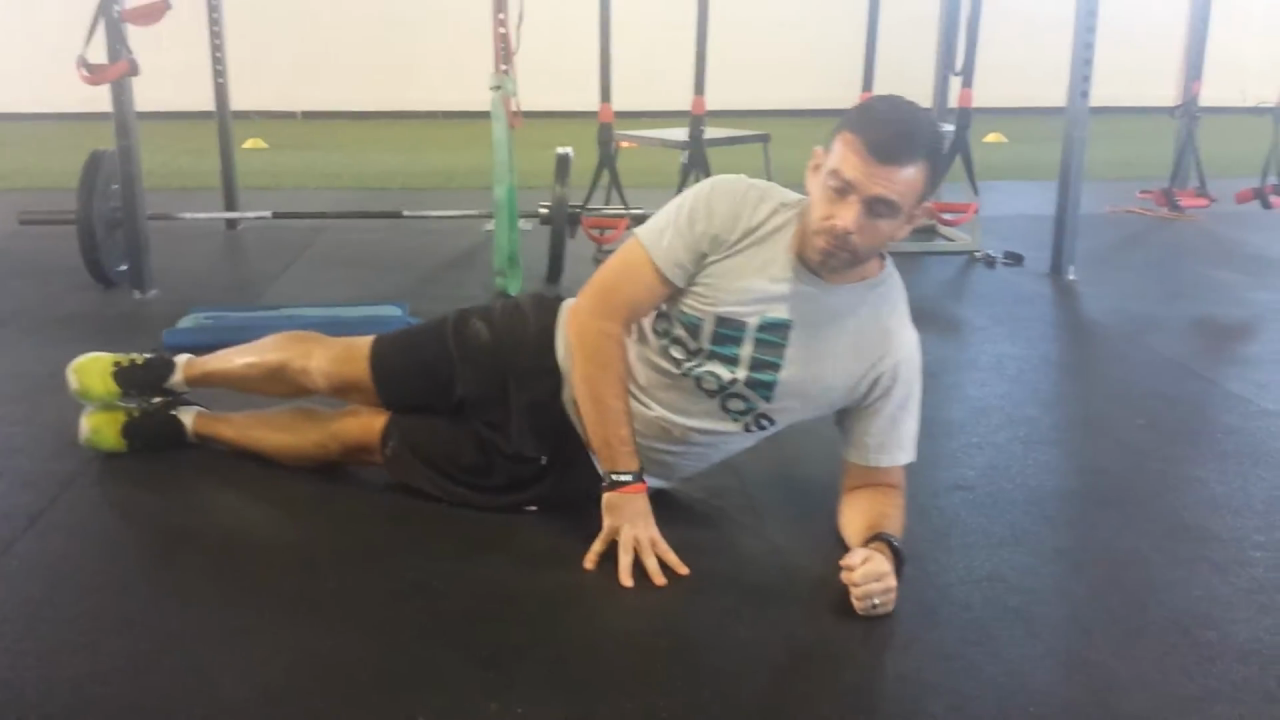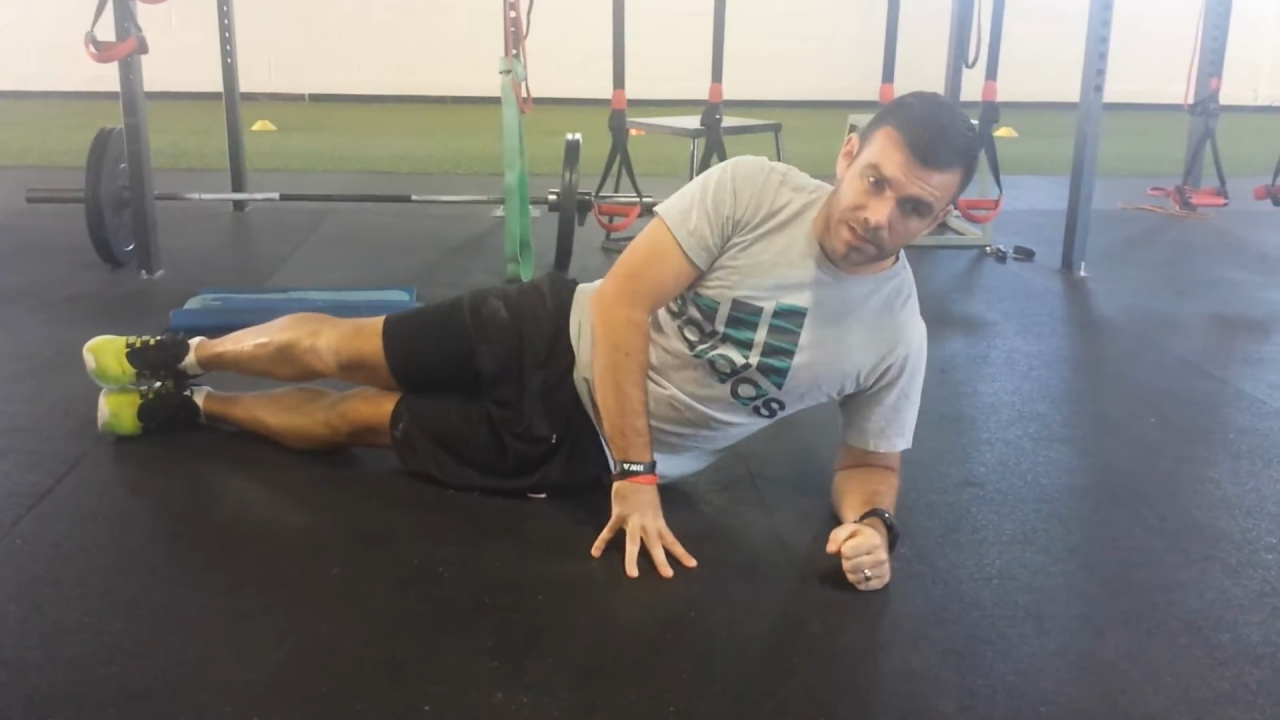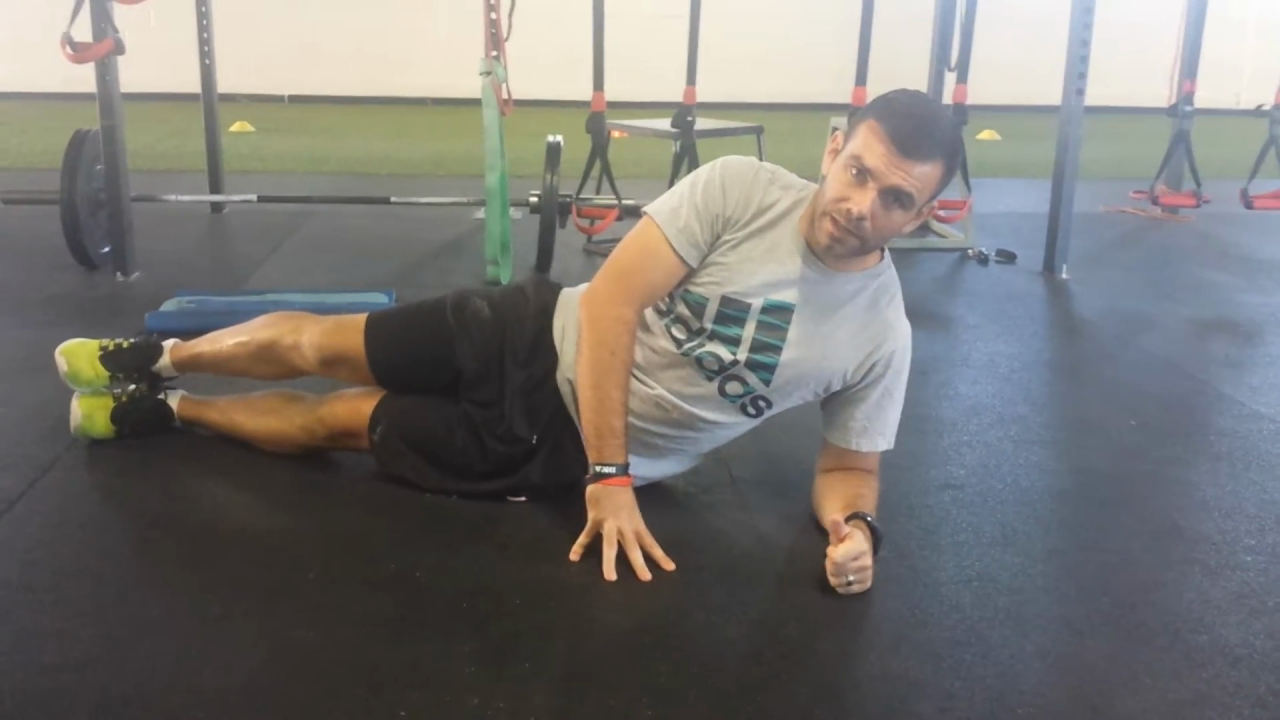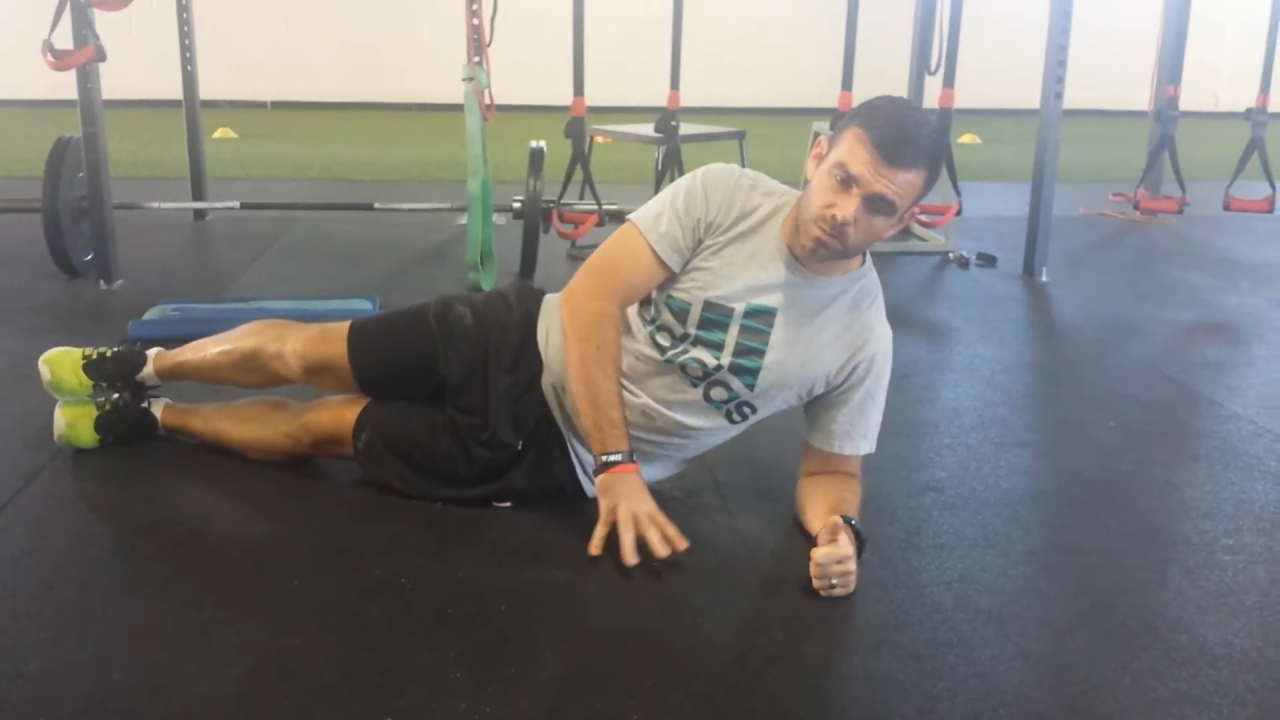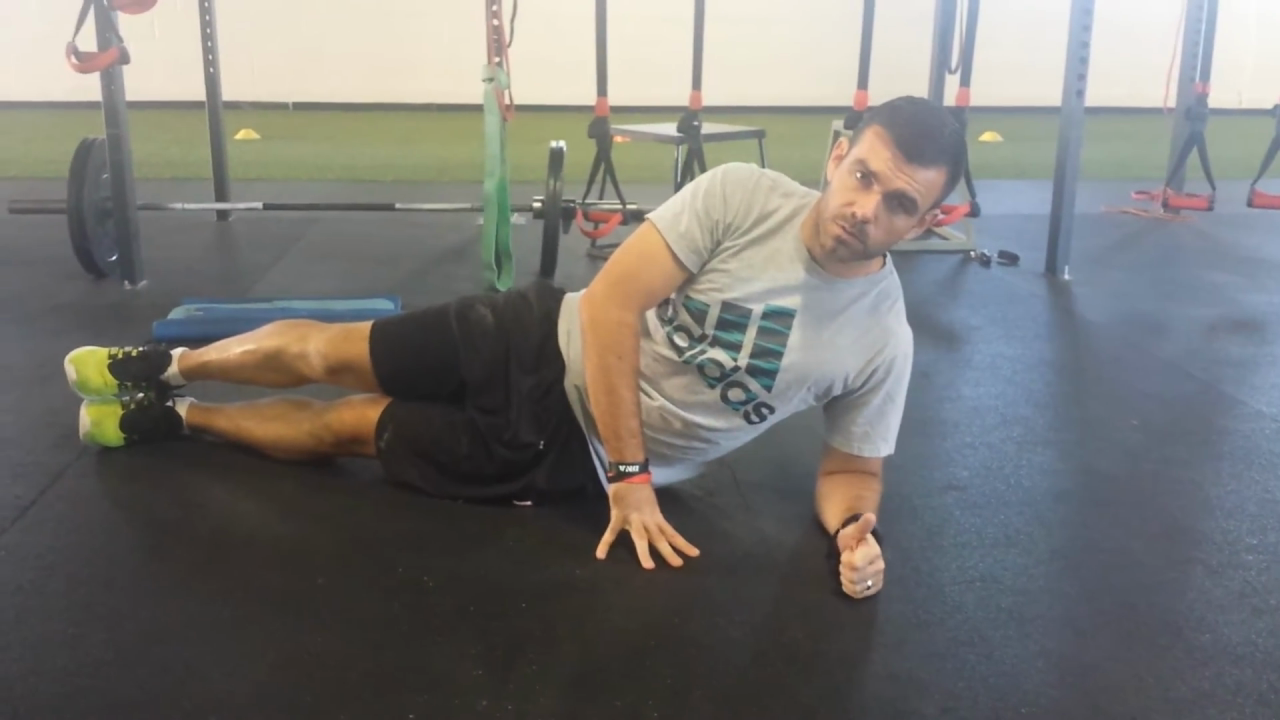
dt=1s
person 1, frame 1
left shoulder: (887, 349)
right shoulder: (731, 206)
left elbow: (874, 483)
right elbow: (597, 315)
left wrist: (879, 549)
right wrist: (626, 487)
left hip: (562, 460)
right hip: (545, 353)
left knee: (352, 436)
right knee: (329, 368)
left ankle: (181, 426)
right ankle: (171, 376)
person 1, frame 2
left shoulder: (898, 340)
right shoulder: (752, 189)
left elbow: (870, 460)
right elbow: (622, 303)
left wrist: (872, 524)
right wrist: (637, 477)
left hip: (572, 443)
right hip: (558, 333)
left knee: (358, 417)
right knee: (336, 349)
left ankle: (193, 407)
right ankle: (185, 357)
person 1, frame 3
left shoulder: (881, 337)
right shoulder: (740, 188)
left elbow: (848, 465)
right elbow: (611, 301)
left wrist: (855, 528)
right wrist: (613, 477)
left hip: (551, 446)
right hip: (538, 338)
left knee: (338, 420)
right knee: (317, 346)
left ankle: (164, 411)
right ankle: (157, 360)
person 1, frame 4
left shoulder: (863, 340)
right shoulder: (723, 194)
left elbow: (831, 468)
right elbow: (590, 298)
left wrist: (839, 533)
right wrist: (622, 466)
left hip: (544, 453)
right hip: (524, 342)
left knee: (325, 426)
right knee: (302, 354)
left ankle: (150, 418)
right ankle: (142, 366)
person 1, frame 5
left shoulder: (882, 342)
right shoulder: (740, 195)
left elbow: (850, 467)
right elbow: (611, 303)
left wrist: (855, 528)
right wrist: (632, 473)
left hip: (559, 450)
right hip: (542, 340)
left knee: (347, 426)
right knee: (325, 353)
left ankle: (176, 418)
right ankle: (165, 366)
